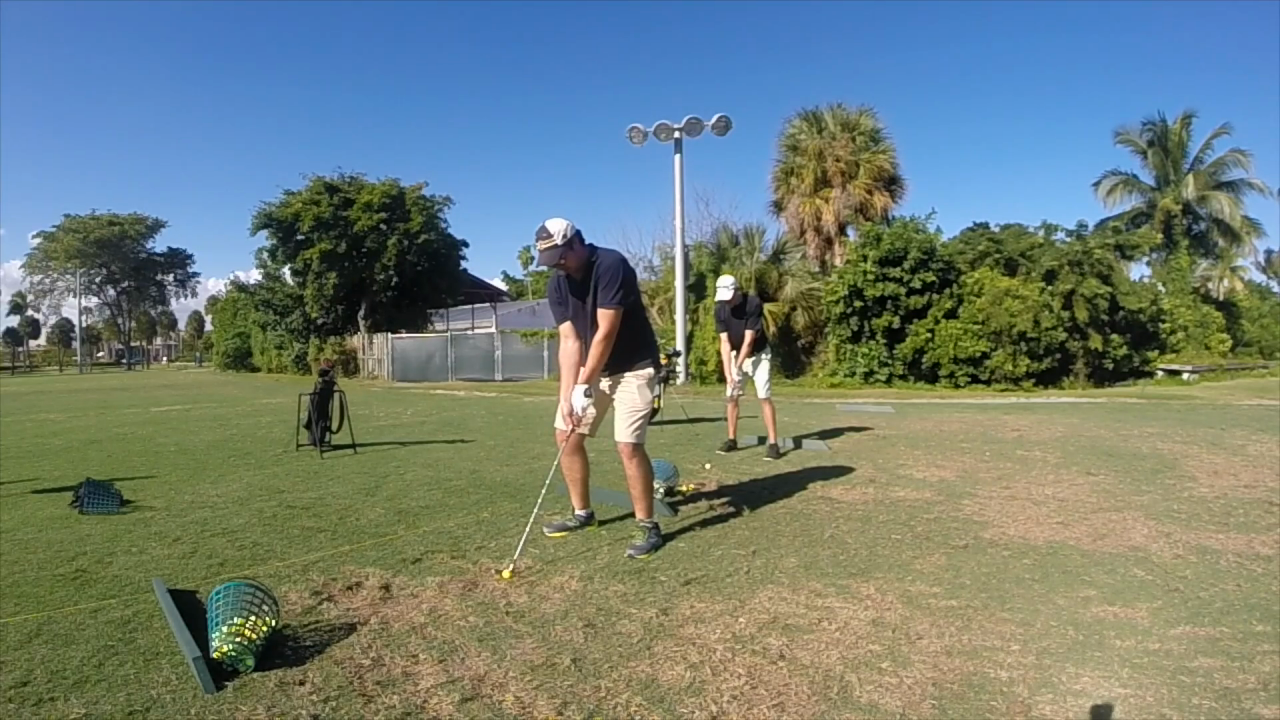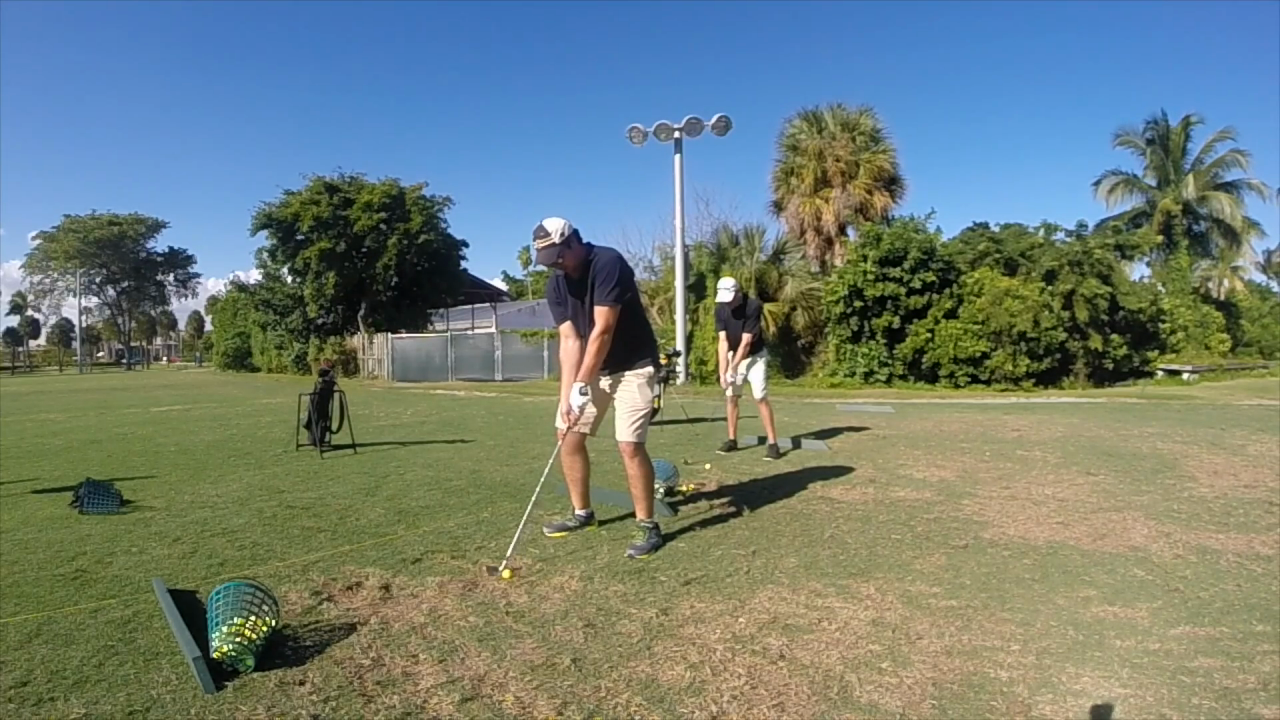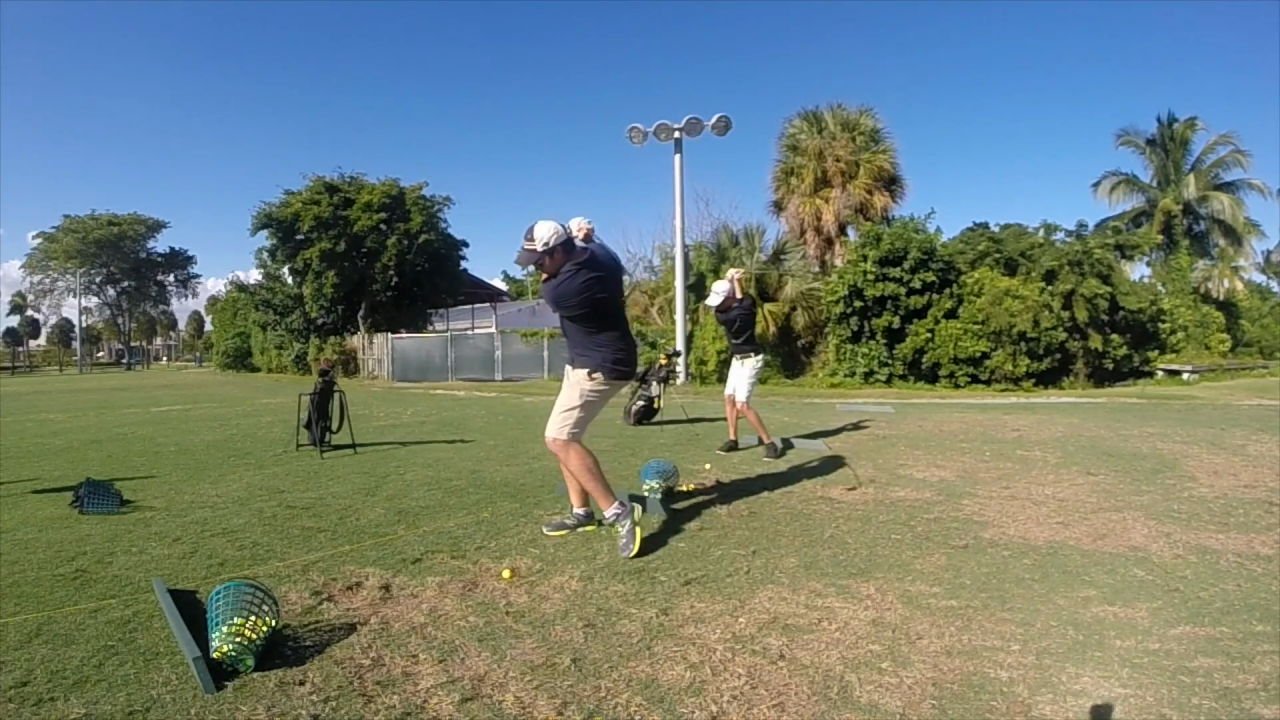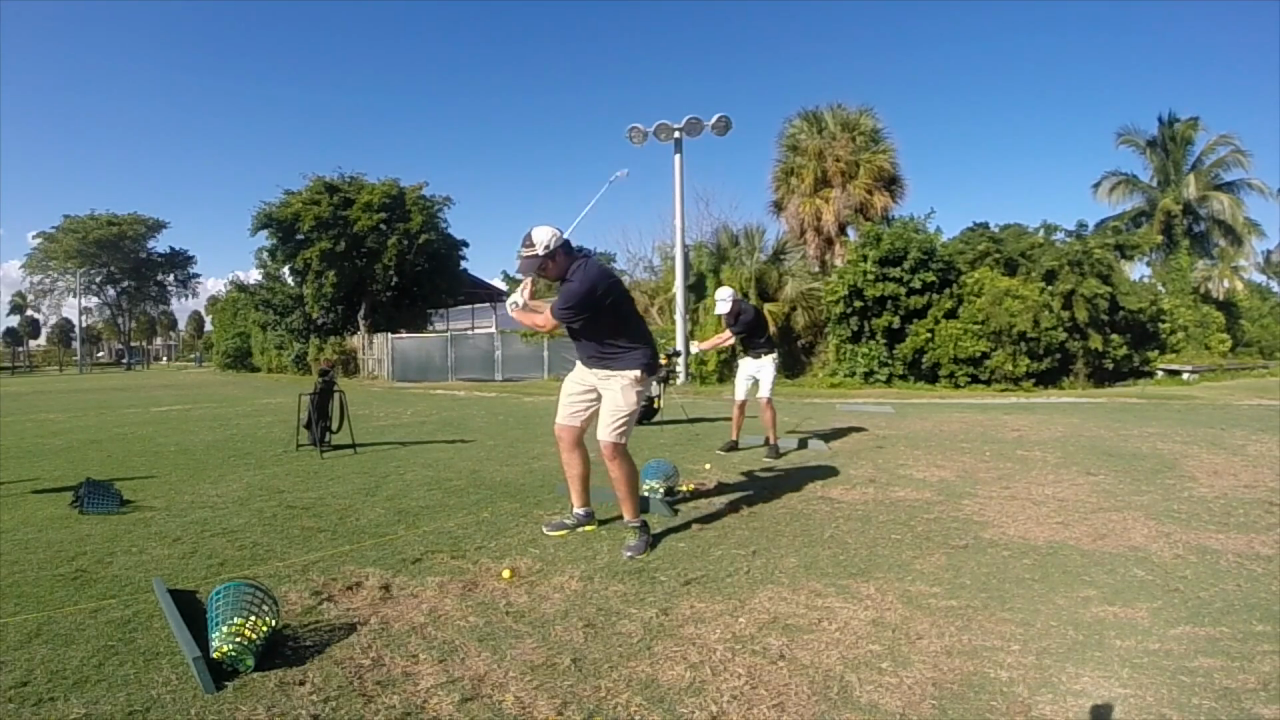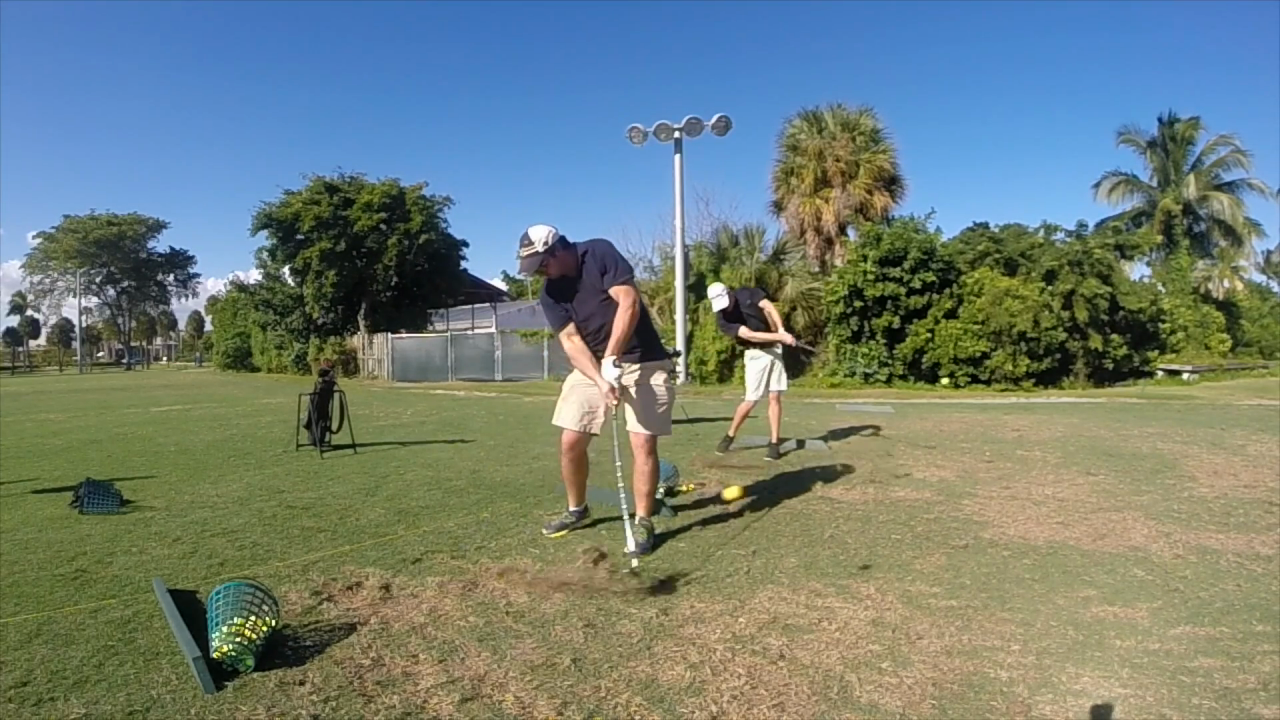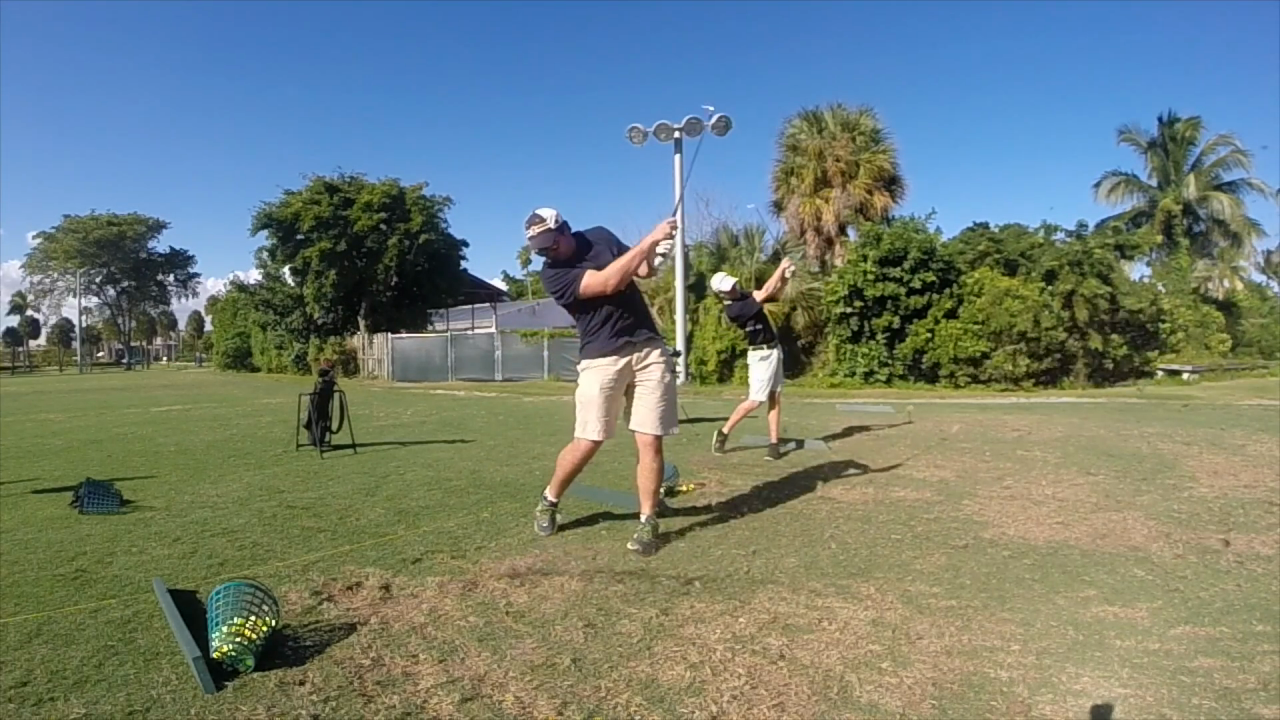
dt=0.7s
person 1, frame 1
left shoulder: (611, 265)
right shoulder: (558, 284)
left elbow: (606, 333)
right elbow: (570, 341)
left wrist: (584, 388)
right wrist: (565, 395)
left hip: (632, 367)
right hip: (591, 366)
left knee: (628, 445)
right knee: (566, 435)
left ankle: (647, 526)
right ankle: (582, 513)
person 1, frame 2
left shoulder: (608, 263)
right shoulder: (557, 283)
left elbow: (602, 331)
right elbow: (570, 340)
left wrist: (581, 387)
right wrist: (566, 394)
left hip: (633, 366)
right hip: (591, 365)
left knee: (630, 445)
right knee: (569, 436)
left ankle: (648, 526)
right ankle: (582, 513)
person 1, frame 3
left shoulder: (561, 290)
right shoulder: (602, 256)
right wrist: (581, 239)
left hip: (598, 368)
right hip: (591, 362)
left knee: (559, 439)
right knee: (563, 436)
left ankle: (619, 513)
right ankle: (581, 513)
person 1, frame 4
left shoulder: (584, 282)
right shoulder: (577, 269)
left elbow: (545, 323)
right elbow: (559, 307)
left wrist: (516, 311)
right wrist: (528, 302)
left hip: (626, 367)
right hip: (591, 364)
left knee: (610, 445)
right knee: (566, 433)
left ankle: (636, 526)
right ankle: (582, 512)
person 1, frame 5
left shoulder: (599, 253)
right shoulder: (550, 294)
left elbow: (628, 300)
right elbow: (572, 342)
left wrist: (613, 354)
right wrist: (599, 379)
left hip: (645, 361)
right hip: (593, 364)
left knee: (643, 442)
right knee: (571, 440)
left ankle: (643, 523)
right ankle: (576, 509)
person 1, frame 6
left shoulder: (599, 237)
right shoulder: (553, 273)
left elbow: (641, 268)
right elbow: (608, 282)
left wrist: (655, 255)
right wrist: (650, 239)
left hip: (649, 350)
right hip: (602, 359)
left knee: (650, 441)
right knee: (586, 443)
left ankle: (648, 522)
right ankle: (550, 499)
person 2, frame 1
left shoulder: (753, 304)
right shoulder: (720, 310)
left elbow: (749, 339)
right elbow: (725, 342)
left wrist: (737, 368)
right wrist: (727, 373)
left hip: (758, 355)
right hip: (736, 355)
left knee: (764, 397)
right knee: (731, 397)
left ankle: (773, 443)
right ankle: (732, 439)
person 2, frame 2
left shoulder: (753, 307)
right shoulder: (720, 310)
left elbow: (746, 342)
right elbow: (723, 342)
left wrist: (733, 369)
right wrist: (722, 371)
left hip: (755, 356)
right hip: (734, 356)
left knee: (760, 398)
right knee: (731, 397)
left ankle: (772, 443)
right ankle: (732, 439)
person 2, frame 3
left shoulder: (729, 317)
right shoulder: (747, 301)
left elbow: (717, 312)
left wrist: (731, 280)
right wrist: (736, 281)
left hip: (748, 361)
right hip: (738, 358)
left knee: (741, 405)
right knee: (729, 398)
left ankle: (769, 443)
right ankle: (733, 439)
person 2, frame 4
left shoulder: (749, 314)
right shoulder: (732, 312)
left elbow: (724, 337)
right elbow: (731, 339)
left wrist: (700, 346)
right wrist: (702, 346)
left hip: (765, 360)
right hip: (747, 359)
left knee: (765, 401)
right knee: (739, 401)
left ankle: (772, 443)
right ankle: (734, 440)
person 2, frame 5
left shoulder: (745, 293)
right shoulder: (722, 319)
left elbow: (769, 307)
right elbow: (751, 335)
left wrist: (782, 331)
right wrist: (780, 336)
left hip: (775, 349)
right hip: (755, 355)
left knee: (774, 397)
right knee: (751, 401)
left ankle: (774, 443)
right ankle: (729, 436)
person 2, frame 6
left shoulder: (741, 295)
right shoulder: (734, 309)
left elbow: (770, 291)
right elbow: (766, 292)
left wrist: (784, 276)
right wrist: (781, 266)
left hip: (774, 350)
right hip: (760, 355)
left knee: (775, 398)
right knee: (755, 401)
left ankle: (774, 443)
right ankle: (723, 432)
